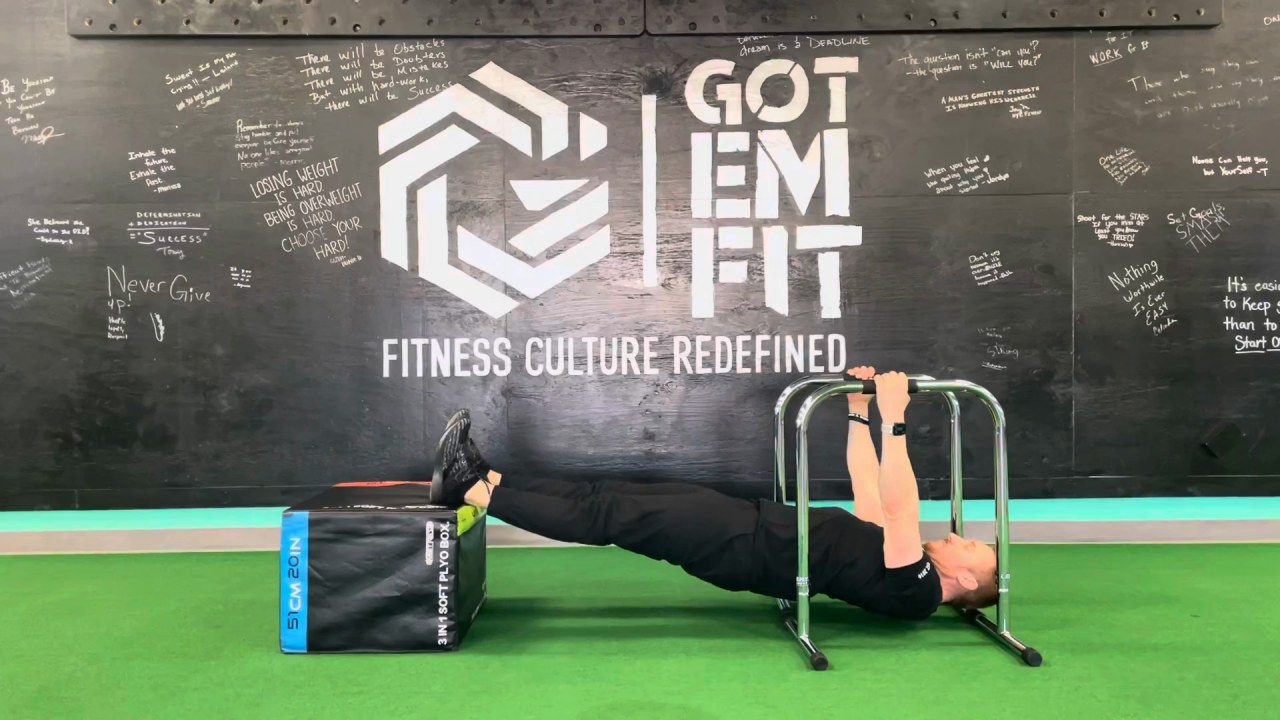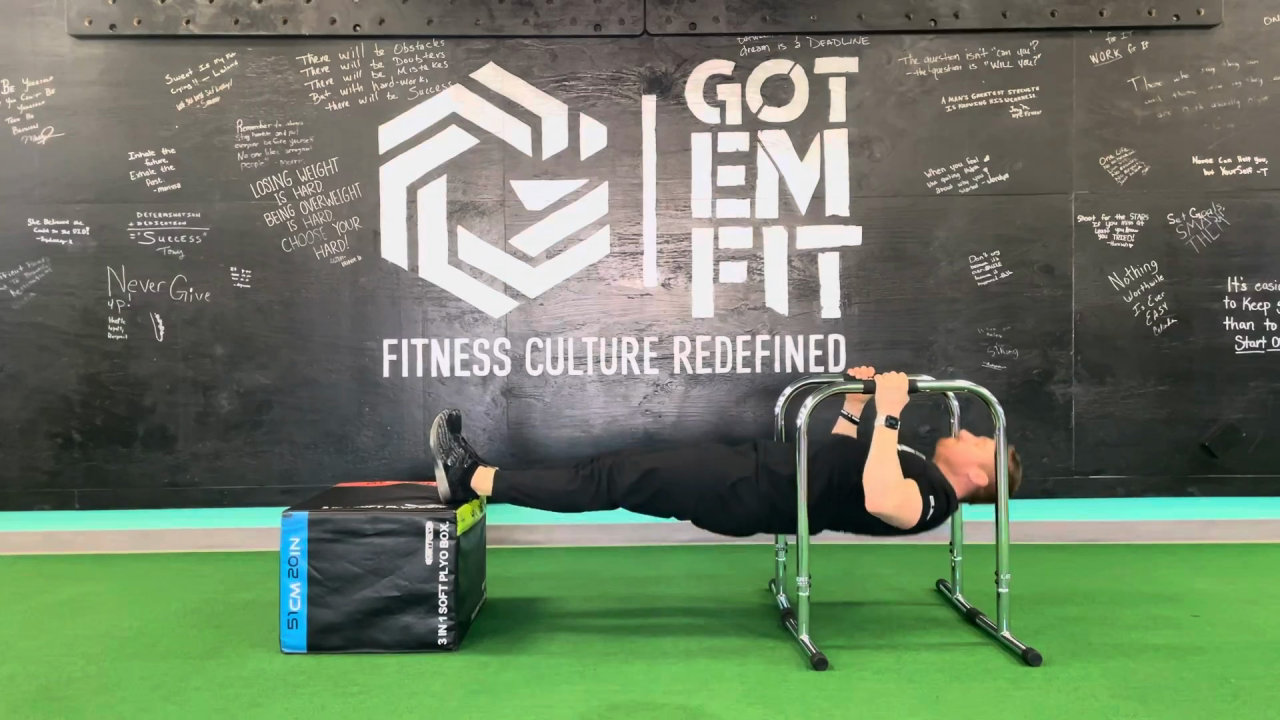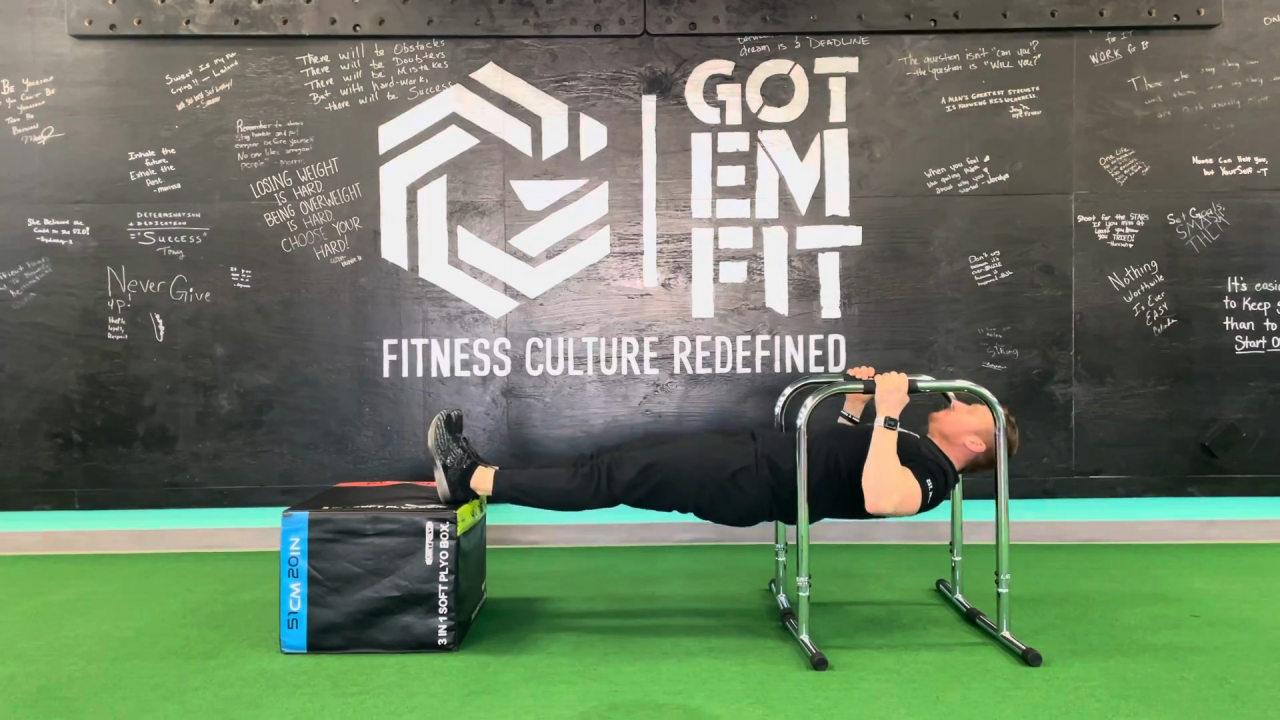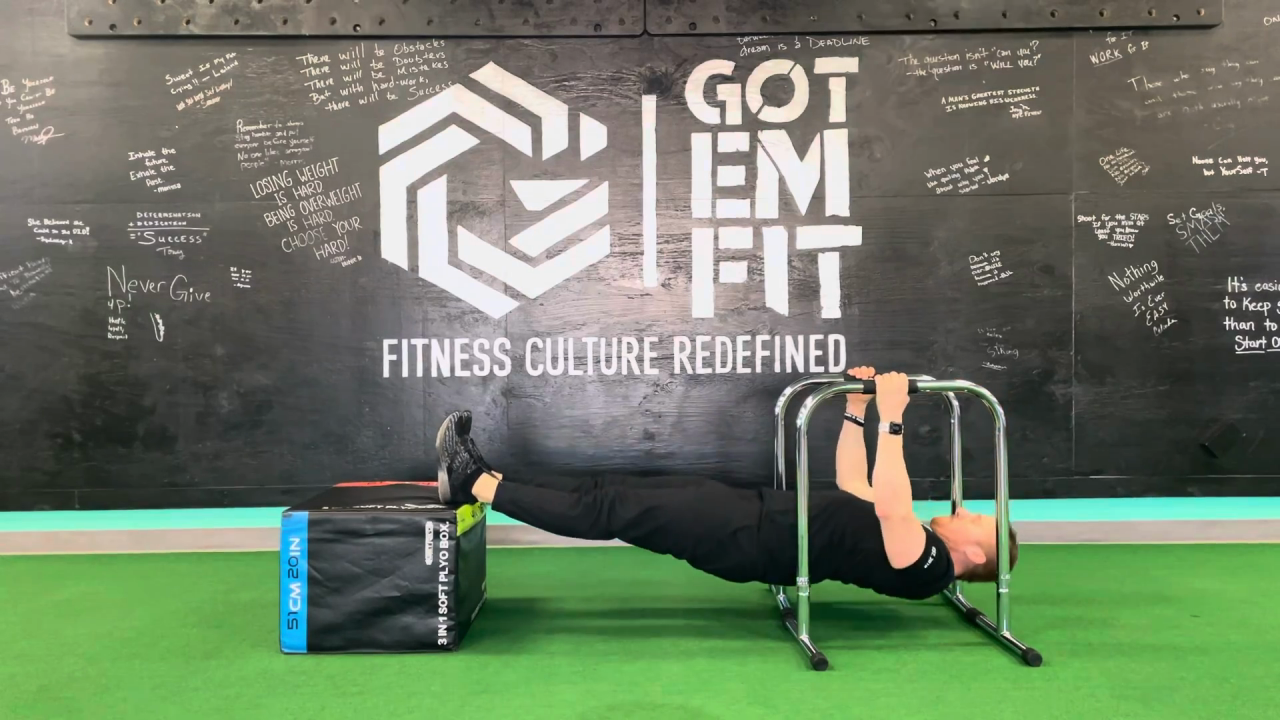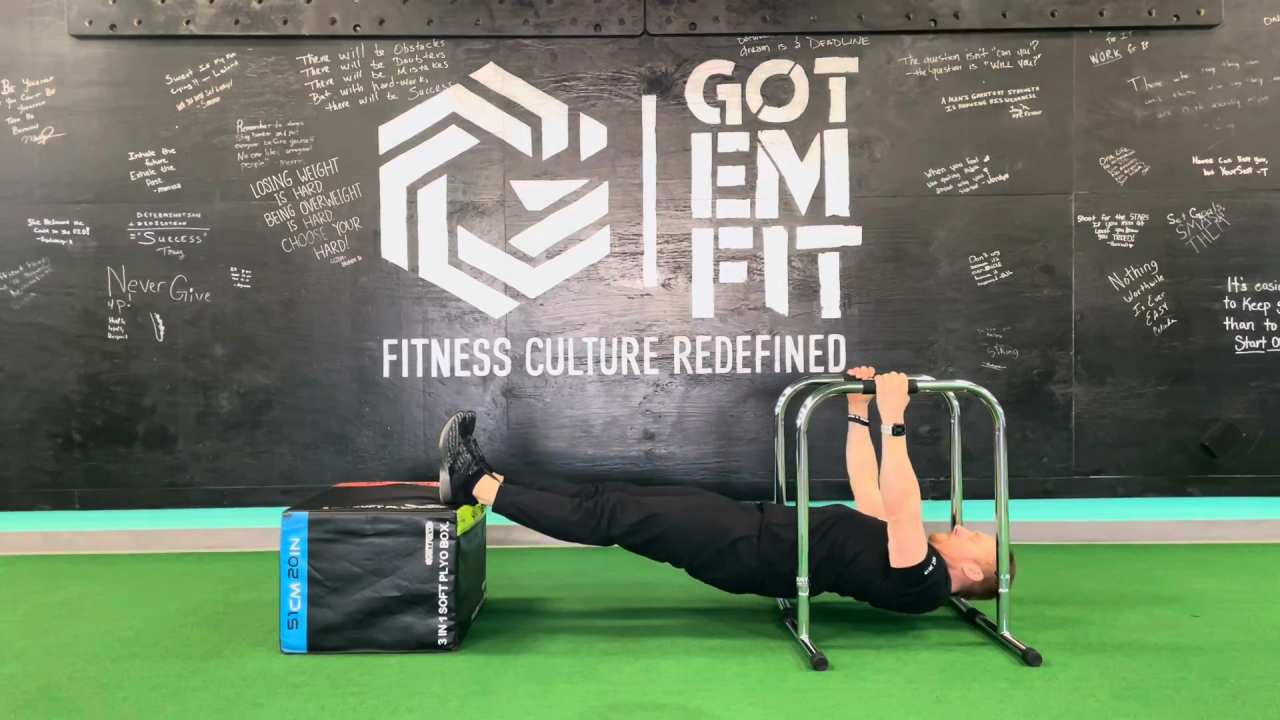
dt=0.7s
person 1, frame 1
left shoulder: (914, 590)
right shoulder: (904, 559)
left elbow: (899, 508)
right elbow: (869, 490)
left wrist: (893, 420)
right wrist: (859, 412)
left hip: (744, 548)
right hip: (752, 519)
left knee: (605, 518)
right knee: (606, 498)
left ankle: (473, 489)
right ankle: (480, 478)
person 1, frame 2
left shoulder: (930, 498)
right shoulder: (921, 475)
left elbow: (876, 498)
left wrist: (888, 414)
right wrist: (855, 403)
left hip: (747, 493)
right hip: (750, 469)
left knee: (609, 483)
right knee: (615, 471)
left ankle: (473, 479)
right ankle: (476, 474)
person 1, frame 3
left shoulder: (929, 474)
right shoulder: (920, 454)
left elbow: (877, 497)
left wrist: (887, 413)
right wrist: (857, 404)
left hip: (747, 481)
right hip: (750, 456)
left knee: (607, 480)
right knee: (612, 467)
left ankle: (473, 479)
right ankle: (478, 473)
person 1, frame 4
left shoulder: (923, 566)
right shoulder: (918, 545)
left elbow: (892, 508)
right elbow: (852, 485)
left wrist: (892, 419)
right wrist: (856, 410)
left hip: (747, 538)
right hip: (753, 511)
left knee: (606, 513)
right knee: (610, 495)
left ankle: (474, 483)
right ankle: (479, 477)
person 1, frame 5
left shoulder: (920, 582)
right shoulder: (912, 556)
left elbow: (900, 505)
right elbow: (867, 487)
left wrist: (894, 420)
right wrist: (859, 413)
left hip: (745, 550)
right hip: (750, 521)
left knee: (606, 519)
right knee: (610, 501)
left ankle: (477, 484)
right ankle: (481, 479)
